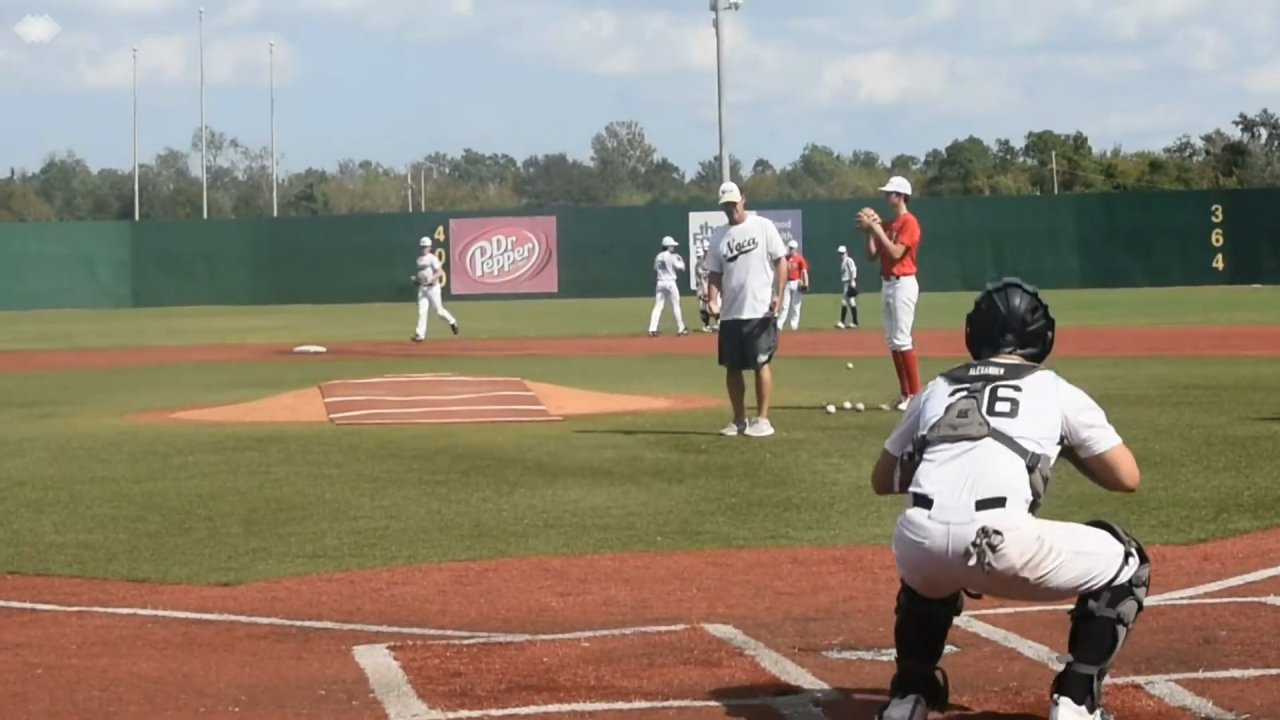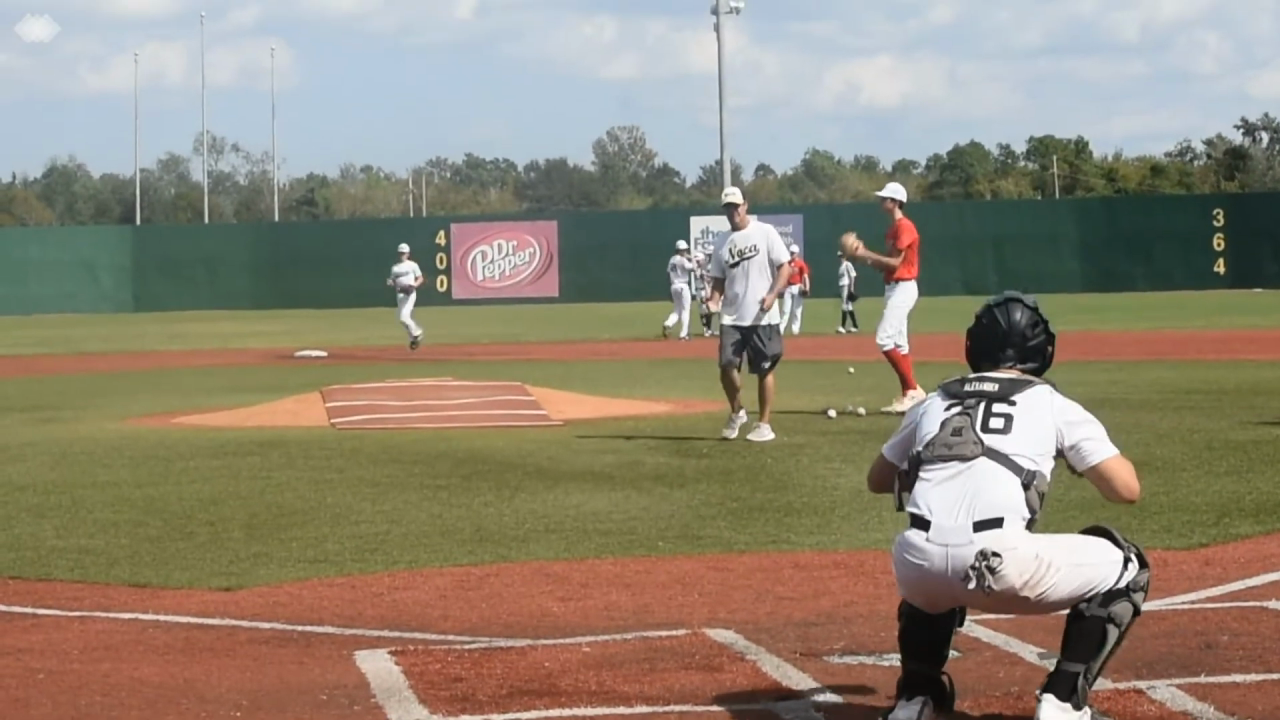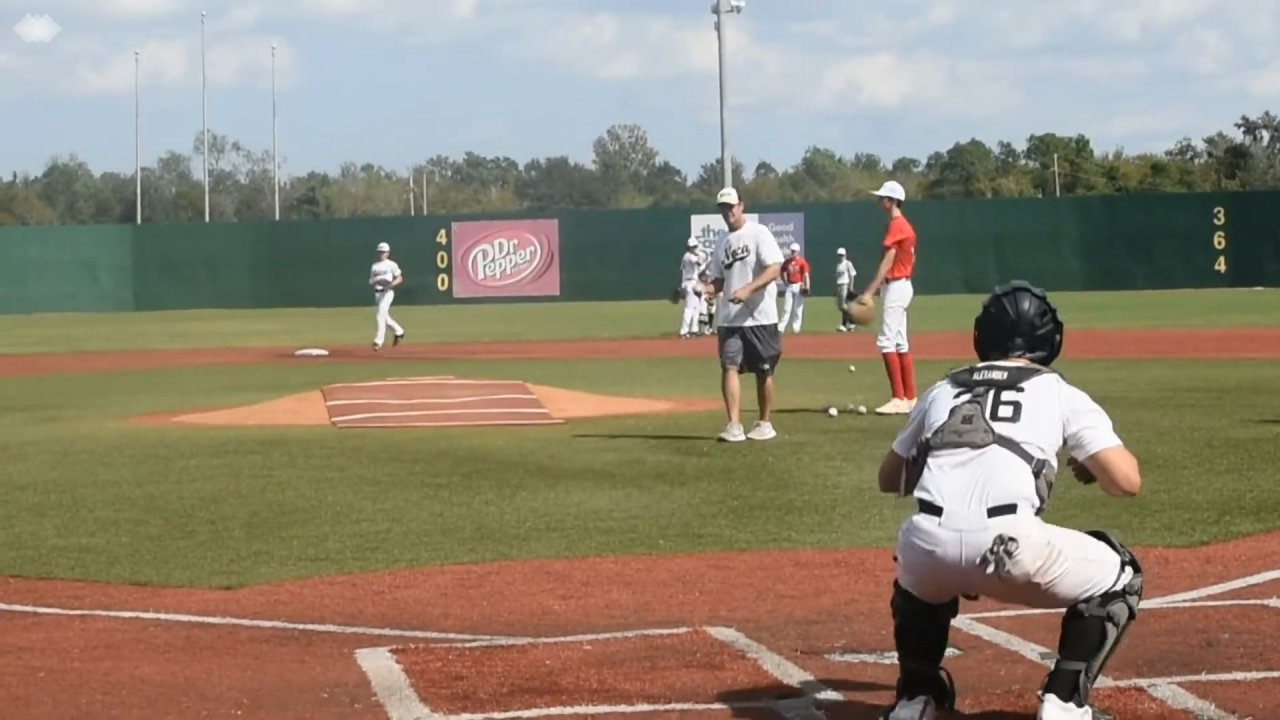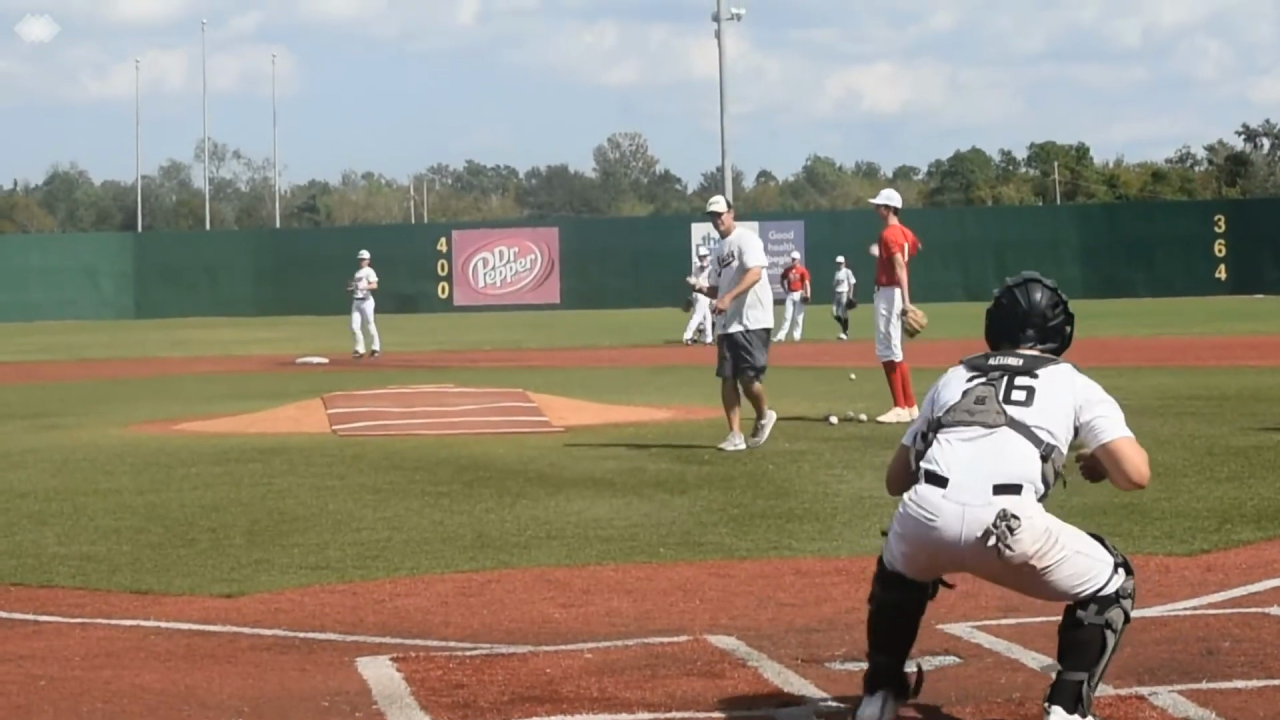
dt=0.2s
person 1, frame 1
left shoulder: (937, 388)
right shoulder: (1058, 390)
left elbow: (883, 480)
right elbow: (1126, 477)
right wrist: (1067, 450)
left hip: (918, 540)
right hip: (1001, 541)
right knee: (1125, 566)
person 1, frame 2
left shoulder: (934, 402)
right shoulder: (1054, 404)
left elbow: (878, 480)
right elbow: (1126, 489)
right wrist: (1080, 459)
left hip: (916, 562)
right hip: (997, 562)
right knee: (1125, 570)
person 1, frame 3
left shoulder: (942, 390)
right shoulder: (1062, 393)
left elbow: (890, 480)
right elbow: (1126, 482)
right wrist: (1089, 463)
left hip: (927, 546)
right hip: (1007, 547)
left knee: (925, 565)
right knee: (1119, 576)
person 1, frame 4
left shoulder: (955, 376)
right shoulder: (1074, 383)
left elbow: (896, 479)
right elbow: (1136, 474)
right wrist: (1101, 462)
left hip: (925, 517)
right hip: (1005, 524)
left knee: (898, 569)
right knee: (1111, 583)
person 2, frame 1
left shoulder: (763, 226)
right shoulder: (719, 235)
left elbow: (781, 262)
right elbow: (715, 274)
left wrist: (778, 295)
right wrist: (713, 300)
left hip: (760, 311)
right hip: (731, 313)
left knee: (761, 364)
right knee: (733, 368)
left ankle: (762, 420)
right ankle: (739, 419)
person 2, frame 2
left shoulder: (765, 232)
right shoulder: (722, 242)
left elbow: (784, 267)
right elbow: (718, 279)
left wrist: (773, 295)
right wrist: (714, 301)
left hip: (762, 317)
right hip: (732, 317)
left knee: (764, 370)
right knee: (727, 366)
left ankle: (764, 424)
right ankle: (736, 412)
person 2, frame 3
left shoulder: (759, 233)
right shoulder: (722, 244)
left elbow: (774, 269)
left wrist: (748, 289)
left hip: (760, 316)
right hip: (730, 318)
left knee: (764, 371)
right knee: (729, 366)
left ankle: (764, 423)
right ankle: (734, 425)
person 2, frame 4
left shoulder: (746, 238)
right shoulder: (719, 250)
left elbow: (755, 273)
left wrist: (728, 298)
right wrist: (702, 288)
left hip: (754, 321)
right hip: (728, 324)
left knee: (749, 377)
right knee: (727, 377)
left ankle: (764, 416)
right ankle: (735, 435)
person 3, frame 1
left shoulder: (909, 222)
right shoulder: (888, 224)
left elbow: (895, 252)
right elbow: (873, 255)
left wrist: (878, 229)
right wrist: (869, 231)
left hip: (903, 284)
right hip: (887, 284)
left knee: (902, 340)
right knee: (892, 341)
left ankle: (915, 395)
right ankle: (904, 394)
person 3, frame 2
left shoulder: (904, 227)
right shoulder: (892, 229)
left elbow: (896, 262)
left wrist: (866, 255)
right wrist: (865, 255)
left hip: (903, 288)
right hip: (893, 288)
left knee: (884, 339)
right knee: (898, 344)
left ankle: (913, 389)
right ankle: (906, 395)
person 3, frame 3
left shoulder: (895, 225)
right shoulder: (903, 225)
left elbow: (887, 263)
left wrist: (869, 292)
right wrist: (875, 289)
left hip: (896, 287)
right hip: (898, 286)
left knee: (886, 342)
right knee: (899, 343)
left ankle: (899, 398)
right ankle: (910, 398)
person 3, frame 4
left shoulder: (888, 233)
right shoulder: (905, 232)
left elbow: (900, 266)
right elbow: (915, 248)
left wrist: (906, 301)
left hip: (888, 294)
right hip: (895, 294)
left knee: (887, 350)
right knee: (894, 351)
left ankle: (900, 408)
right ankle: (910, 405)
